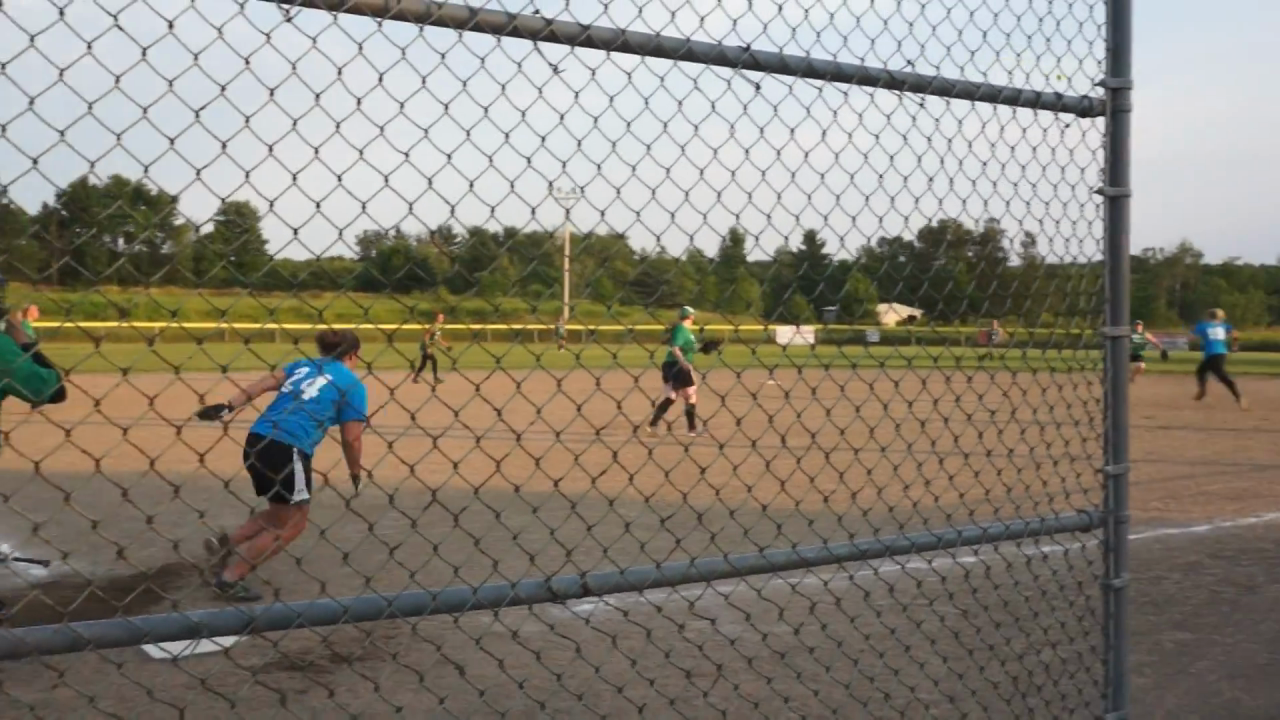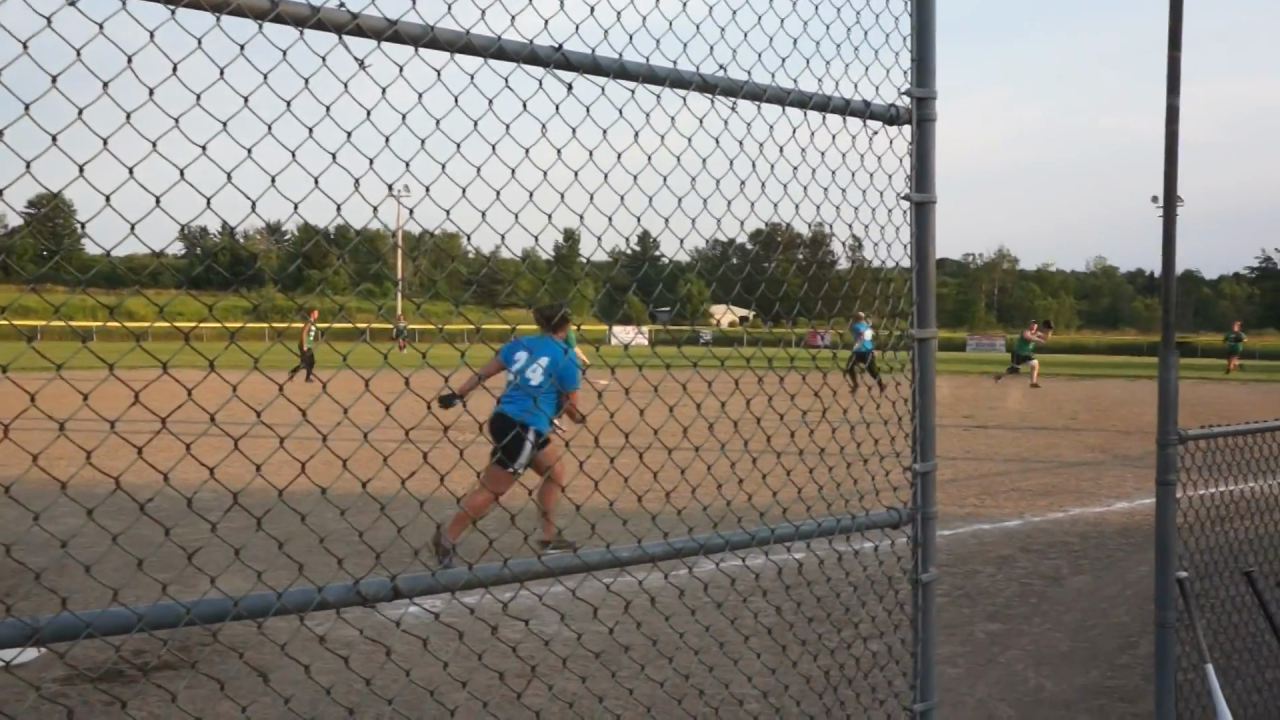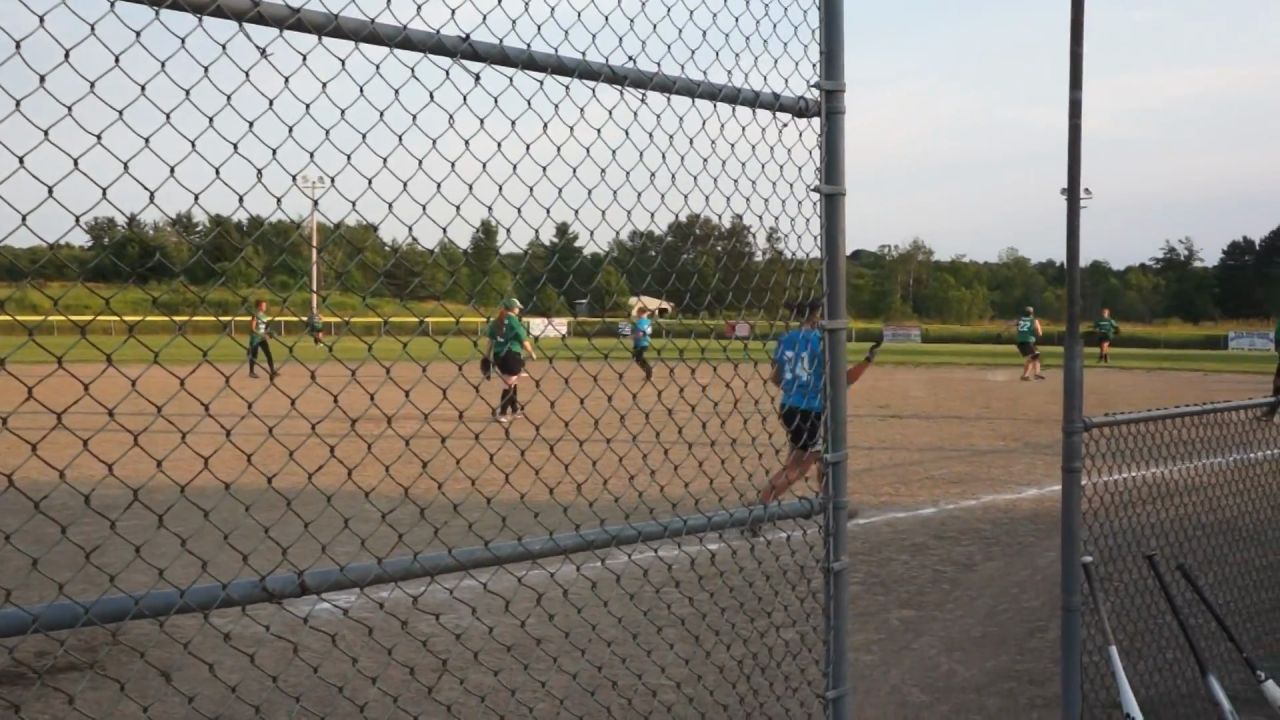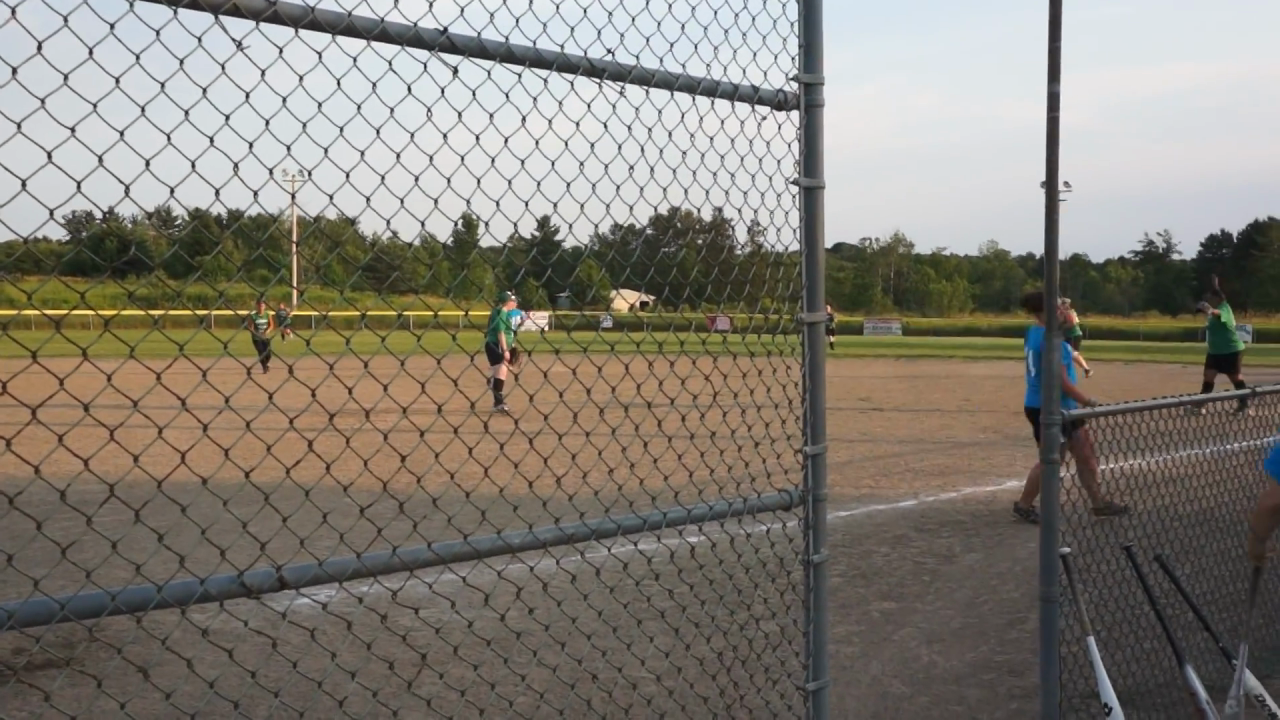
dt=0.7s
person 1, frame 1
left shoulder: (303, 365)
right shoulder: (352, 385)
left elbow: (265, 383)
right elbow: (352, 440)
left wrist: (227, 407)
right wrist: (354, 473)
left hip: (258, 442)
right hip: (288, 451)
left knee: (282, 514)
right knee: (291, 524)
left ankle: (226, 542)
right ankle: (230, 579)
person 1, frame 2
left shoulder: (519, 343)
right shoulder: (567, 358)
left elbow: (487, 371)
right elbow: (570, 405)
left wrist: (458, 395)
right wrist: (579, 417)
left hip: (503, 420)
right hip: (525, 427)
left knee: (556, 469)
right knee: (491, 489)
left ankle: (550, 538)
right ankle: (447, 540)
person 1, frame 3
left shoulder: (786, 339)
right shoulder: (824, 343)
left elbow: (775, 377)
right elbow: (846, 379)
right wrist: (869, 359)
left hip: (791, 409)
right hip: (811, 411)
right knee: (795, 468)
person 1, frame 4
left shoulder: (1035, 333)
right shoulder: (1048, 340)
right elbow: (1062, 381)
right wrist: (1087, 401)
left hip: (1058, 406)
left knee: (1085, 451)
left ankle: (1100, 504)
right ankle: (1023, 506)
